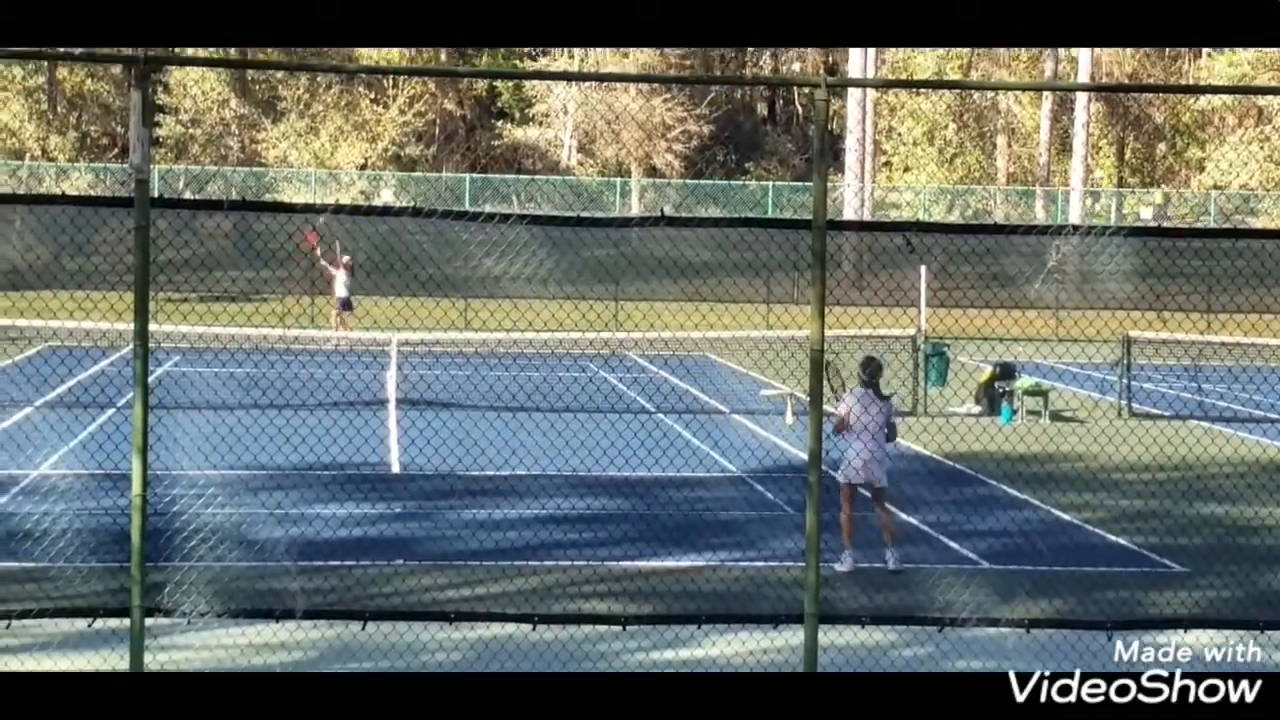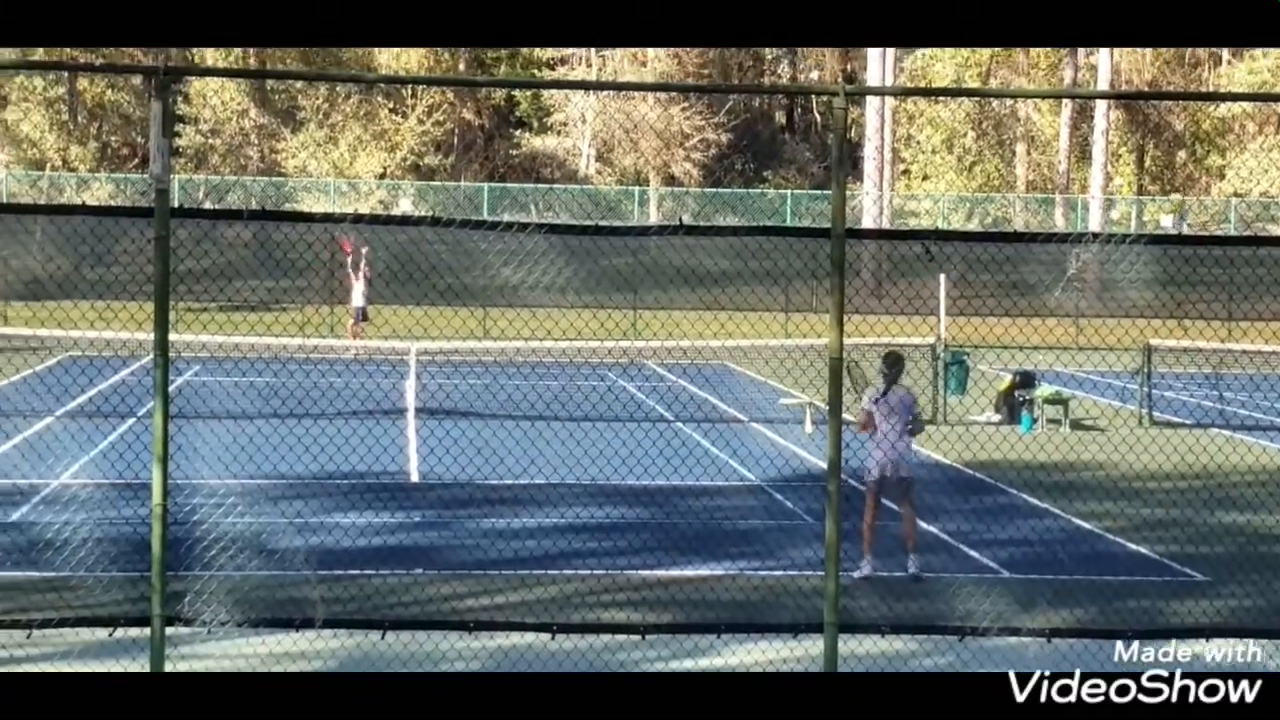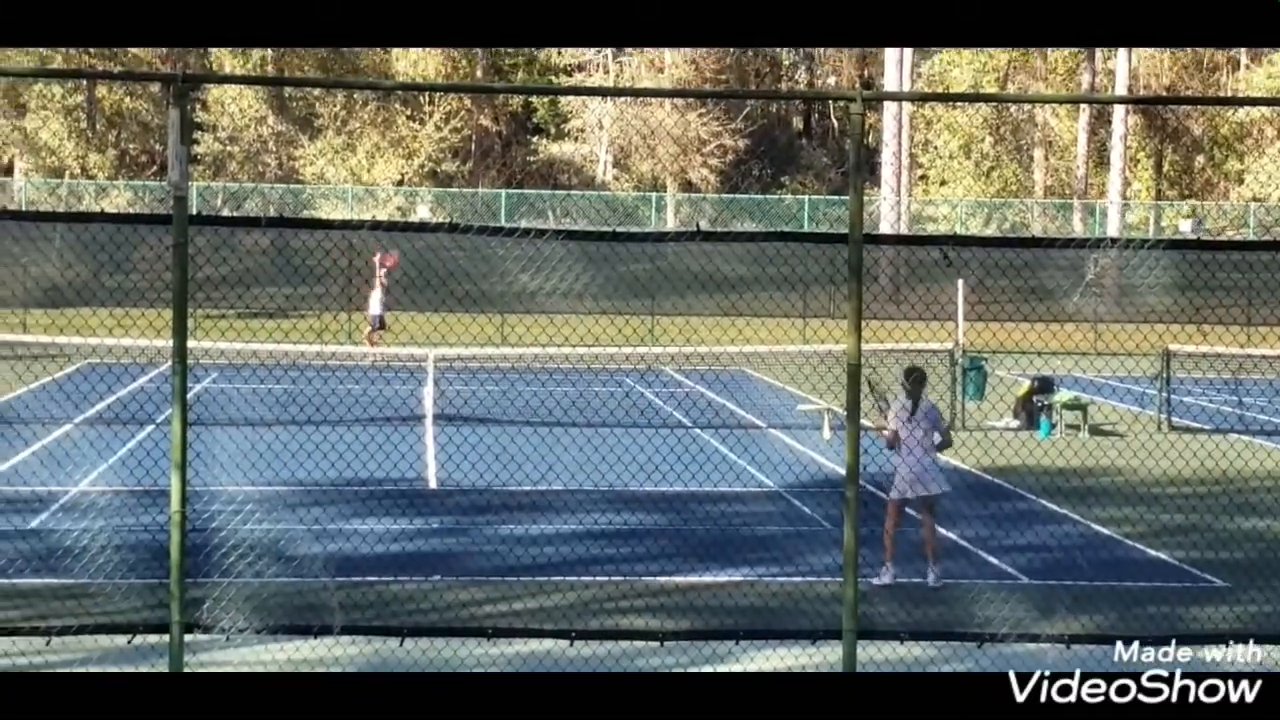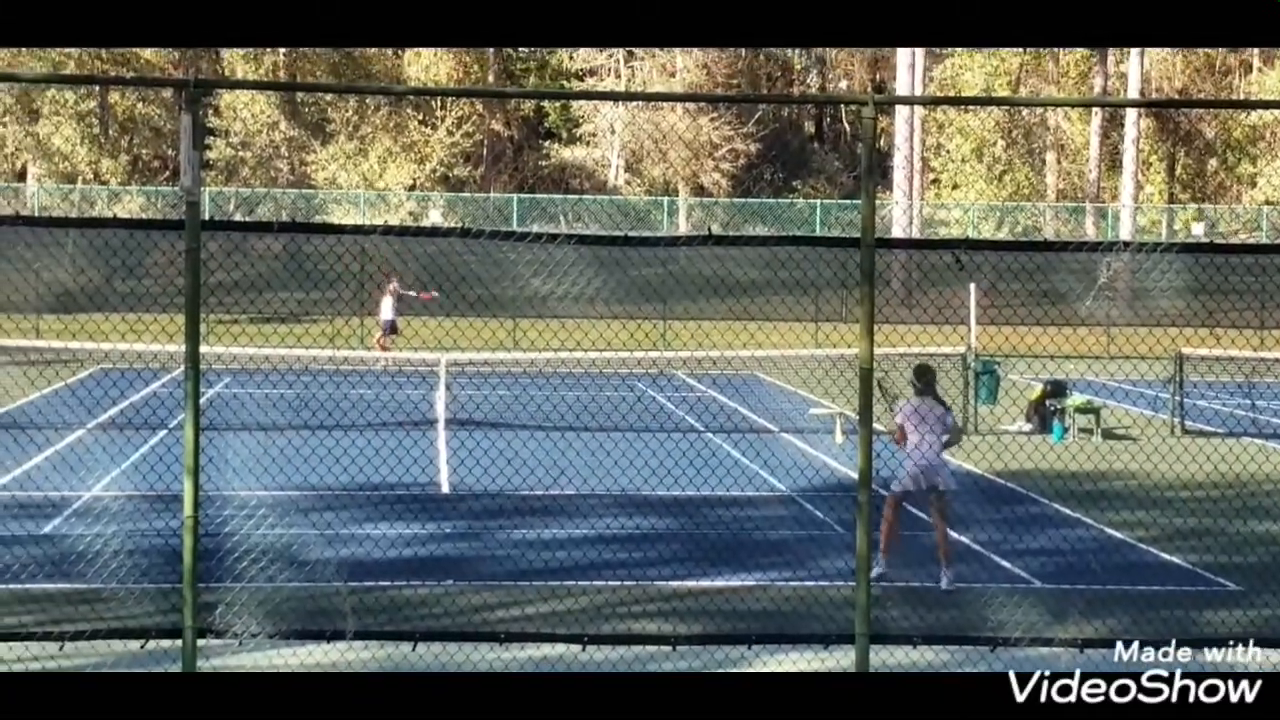
dt=0.2s
person 1, frame 1
left shoulder: (850, 397)
right shoulder: (886, 401)
left elbow: (838, 428)
right elbow: (891, 436)
left wrist: (846, 425)
left hip: (855, 457)
right hip: (878, 459)
left knee: (847, 507)
right knee: (880, 507)
left ankle: (847, 556)
right ankle: (891, 553)
person 1, frame 2
left shoulder: (872, 393)
right shoulder: (908, 394)
left elbow: (863, 425)
right elbow: (918, 425)
left wrist: (861, 416)
left hip: (879, 455)
right hip: (902, 454)
left knee: (870, 511)
right knee: (907, 508)
left ankle: (867, 562)
right ankle: (912, 559)
person 1, frame 3
left shoulder: (896, 409)
right shoulder: (932, 410)
left elbow: (892, 443)
right elbow: (947, 441)
left wrist: (886, 434)
left hip: (905, 470)
right hip: (928, 469)
left knee: (892, 519)
right knee: (928, 519)
left ankle: (888, 569)
right ankle: (933, 570)
person 1, frame 4
left shoulder: (906, 405)
right shoulder: (941, 407)
left elbow: (899, 439)
right elbow: (955, 437)
left wrist: (896, 431)
left hip: (912, 465)
right hip: (936, 466)
left knee: (889, 511)
right knee: (939, 521)
left ankle: (881, 561)
right ankle: (946, 573)
